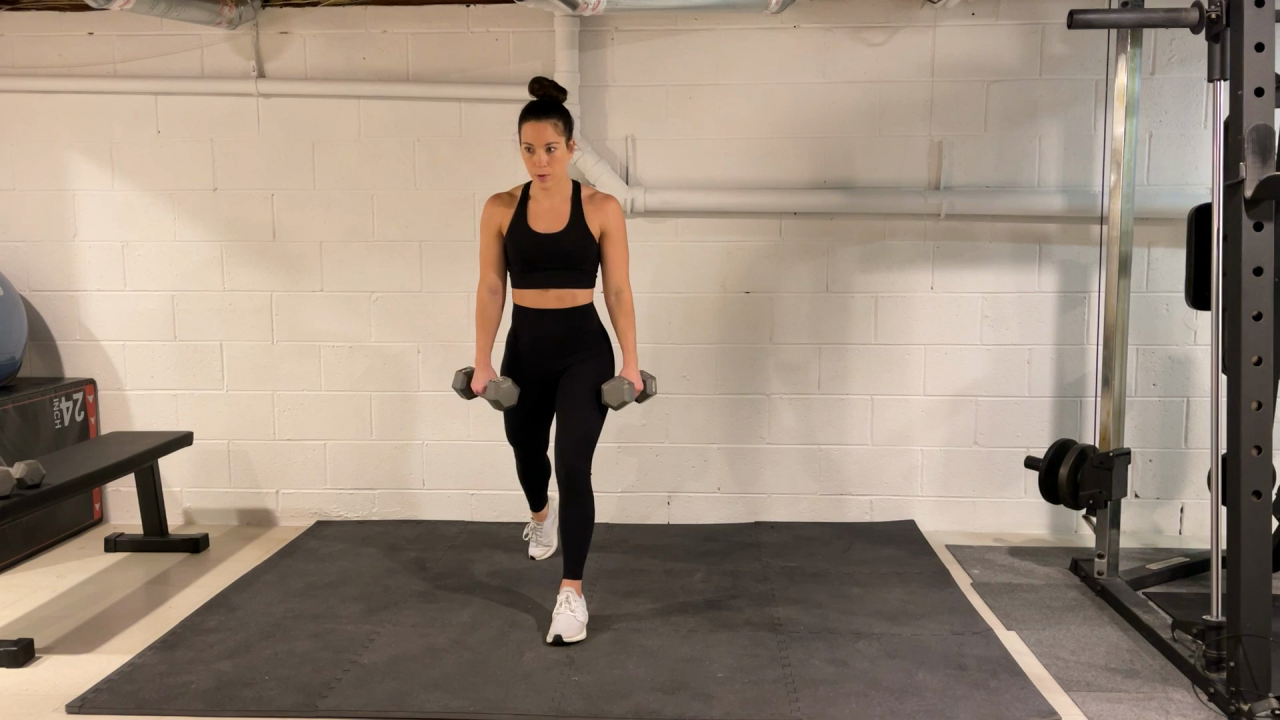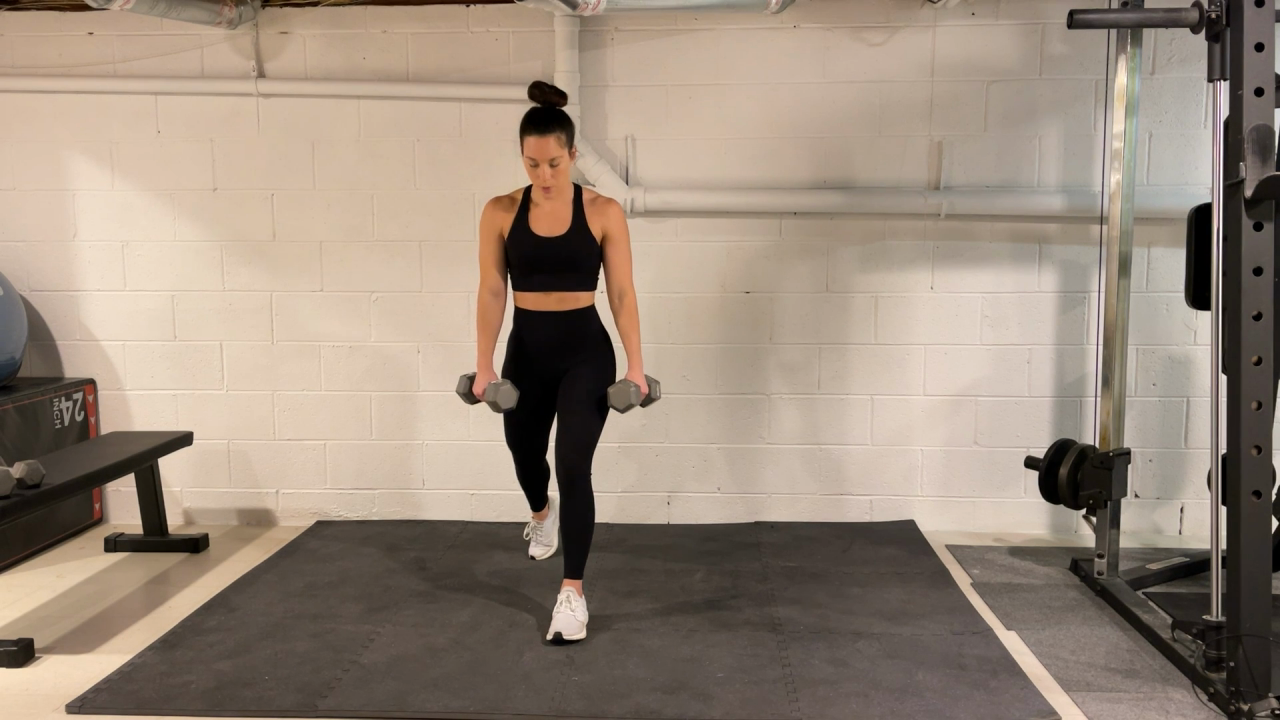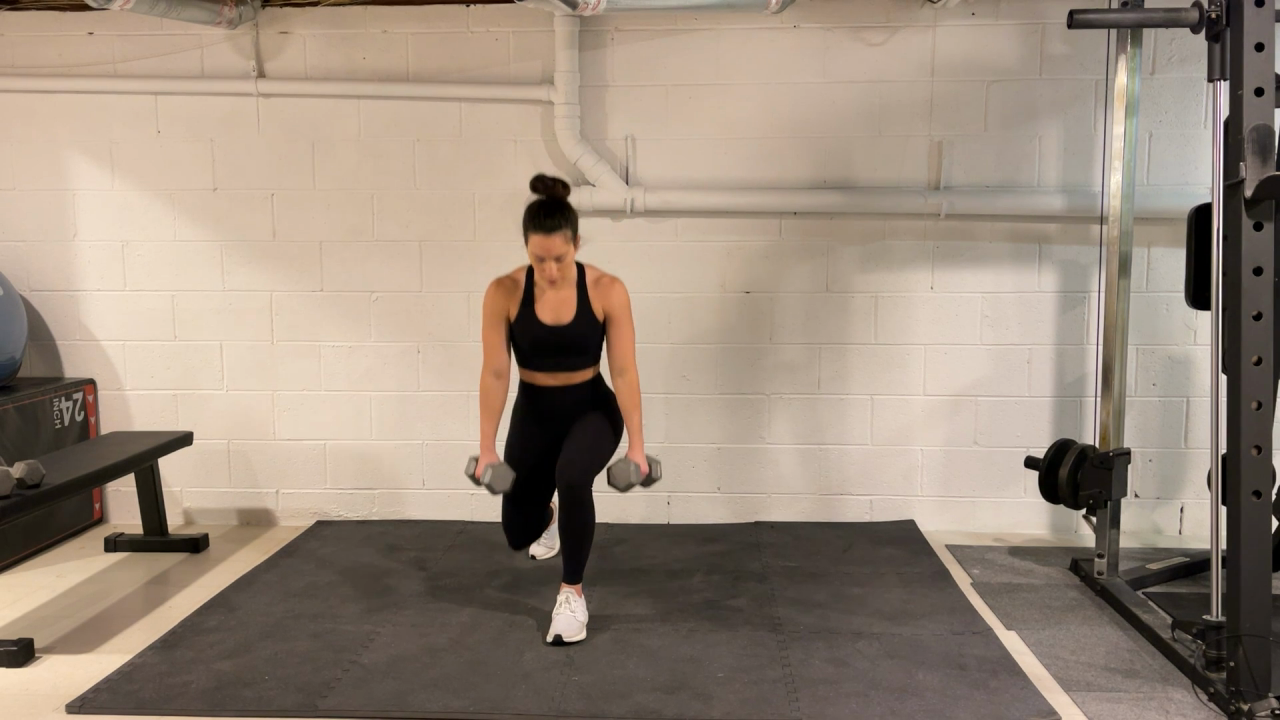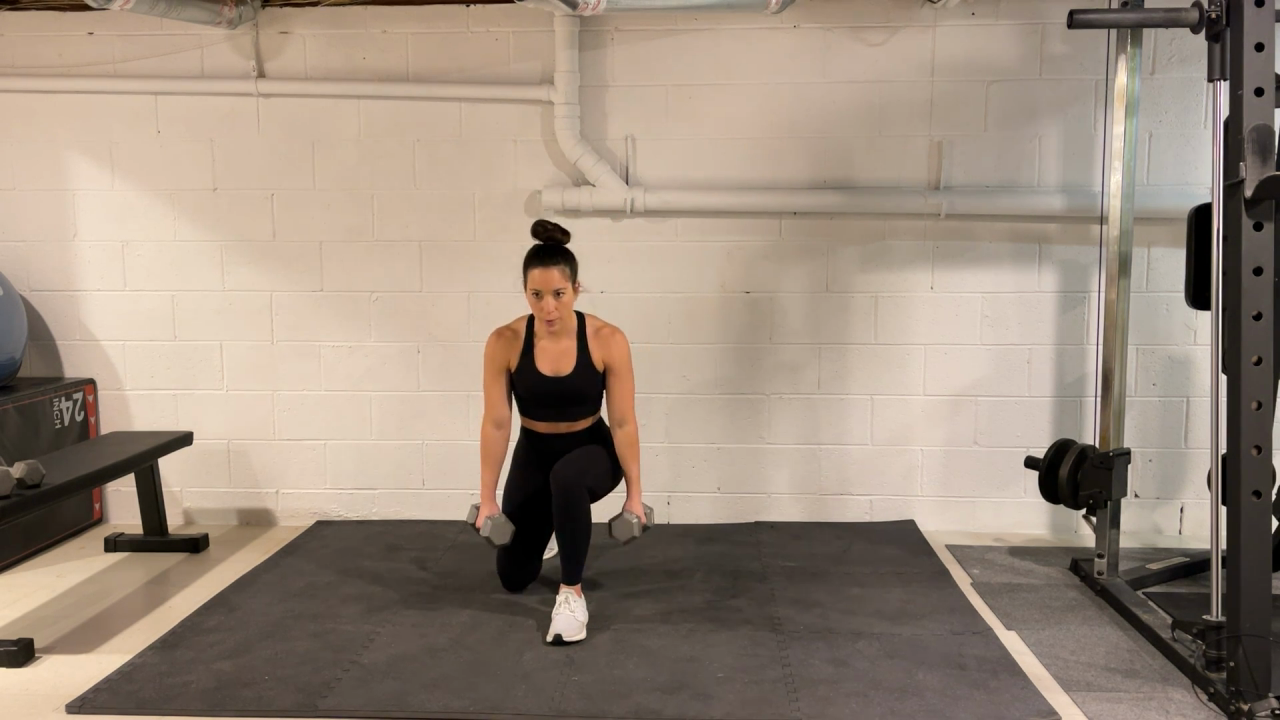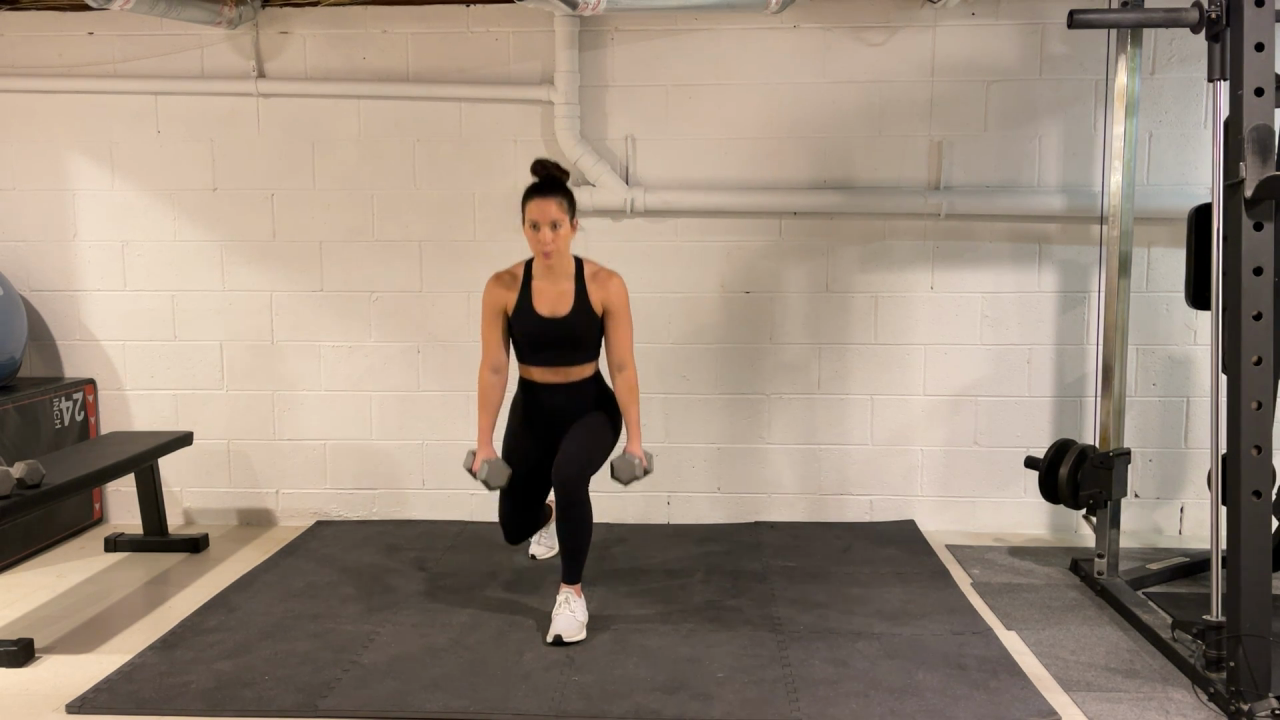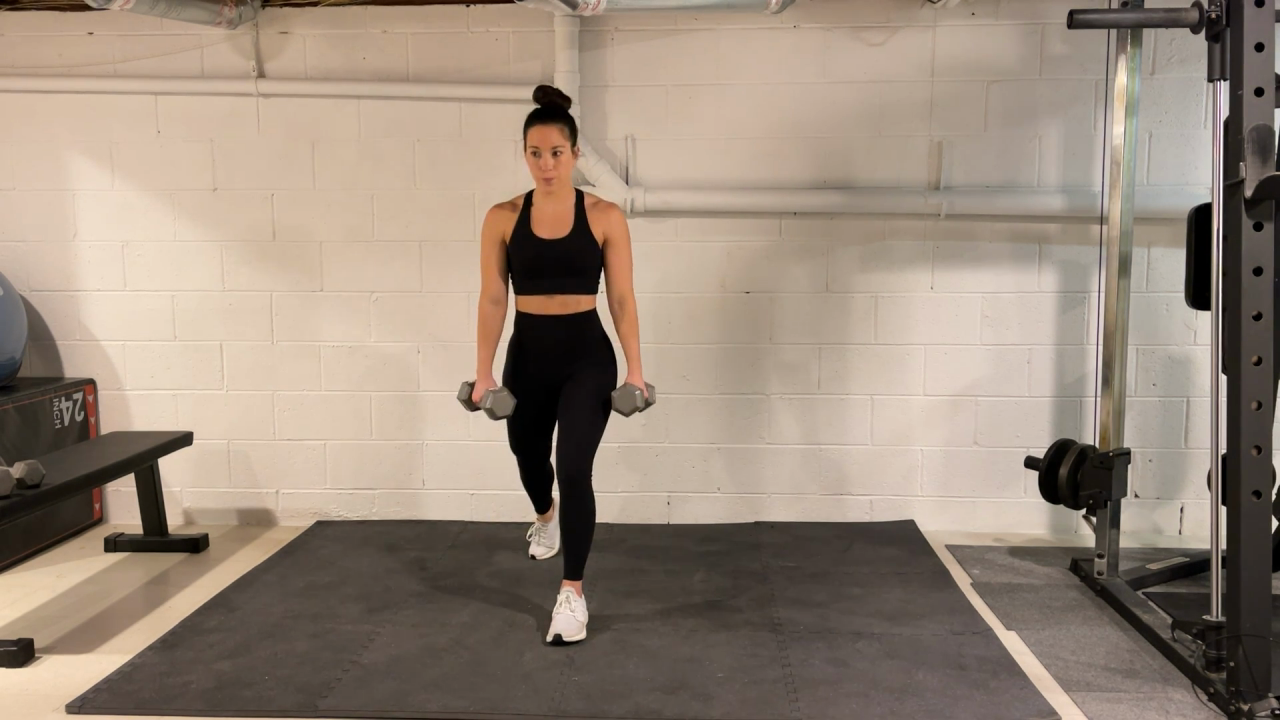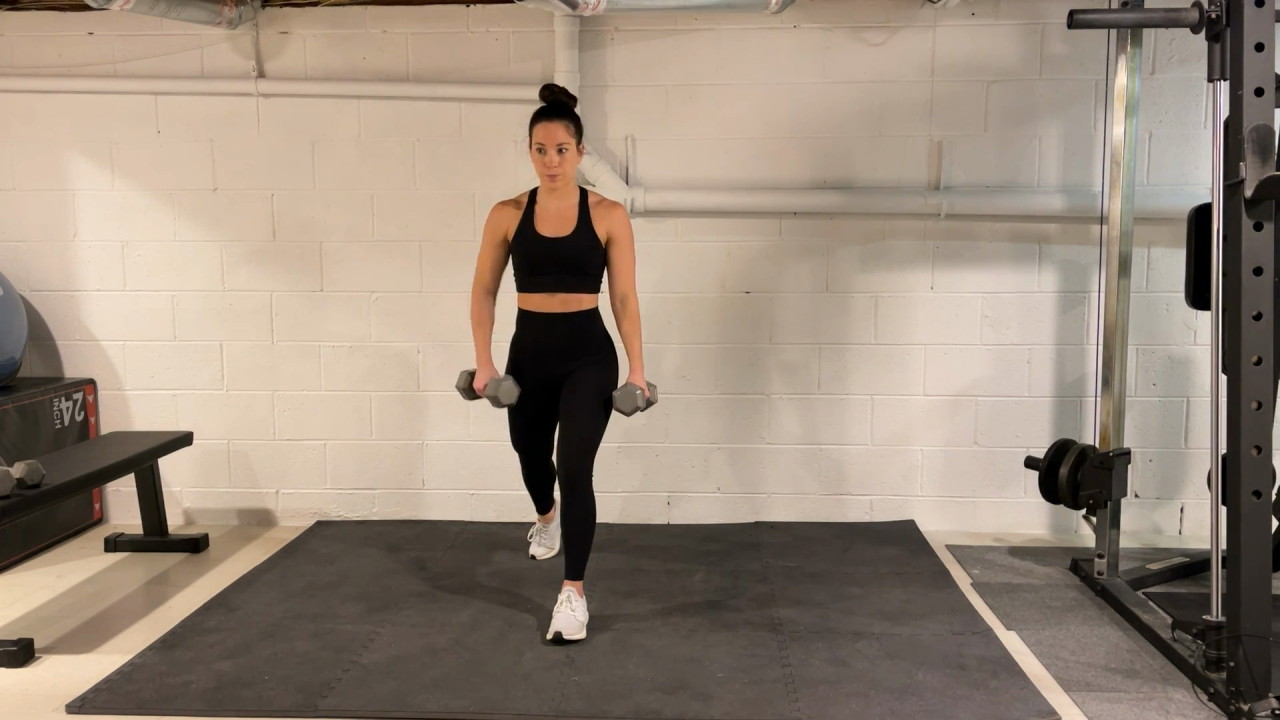
dt=0.4s
person 1, frame 1
left shoulder: (602, 208)
right shoulder: (501, 208)
left elbow: (618, 290)
right elbow: (491, 288)
left wrist: (631, 361)
right wrist: (482, 361)
left hip: (584, 350)
right hip: (524, 350)
left knee: (574, 467)
right knee: (527, 450)
left ankle: (573, 593)
right ankle: (541, 514)
person 1, frame 2
left shoulder: (604, 212)
right shoulder: (500, 211)
left elbow: (622, 293)
right elbow: (491, 292)
left wrist: (635, 364)
right wrist: (484, 365)
left hip: (586, 351)
right hip: (526, 352)
left knee: (573, 466)
right knee: (523, 453)
left ankle: (573, 592)
right ankle: (541, 513)
person 1, frame 3
left shoulder: (608, 291)
right shoulder: (504, 293)
left elbow: (624, 372)
right elbow: (495, 374)
left wrist: (636, 443)
right wrist: (487, 446)
left hip: (591, 409)
right hip: (533, 412)
left knee: (573, 476)
right knee: (517, 532)
left ankle: (572, 593)
right ankle: (548, 517)
person 1, frame 4
left shoulder: (608, 341)
right shoulder: (504, 343)
left elbow: (623, 423)
right elbow: (496, 424)
left wrist: (634, 493)
right wrist: (487, 498)
left hip: (591, 449)
right hip: (533, 455)
left knee: (567, 480)
right knee: (513, 577)
left ankle: (572, 593)
right ankle: (548, 526)
person 1, frame 5
left shoulder: (606, 284)
right shoulder: (503, 287)
left elbow: (623, 367)
right elbow: (494, 369)
left wrist: (633, 435)
right wrist: (485, 441)
left hip: (590, 407)
right hip: (531, 411)
left knee: (568, 479)
right knee: (515, 527)
left ankle: (572, 594)
right ankle: (548, 518)
person 1, frame 6
left shoulder: (605, 216)
right shoulder: (503, 218)
left elbow: (622, 297)
right elbow: (492, 299)
left wrist: (634, 368)
right wrist: (483, 372)
left hip: (587, 355)
right hip: (527, 355)
left knee: (575, 470)
right knee: (528, 456)
left ankle: (573, 593)
right ankle: (545, 515)
person 1, frame 7
left shoulder: (609, 215)
right shoulder: (507, 214)
left elbow: (624, 297)
right elbow: (482, 292)
left wrist: (637, 367)
right wrist: (484, 358)
left hip: (588, 354)
right hip: (528, 354)
left knee: (575, 468)
right knee: (531, 453)
left ankle: (573, 592)
right ankle: (546, 517)
